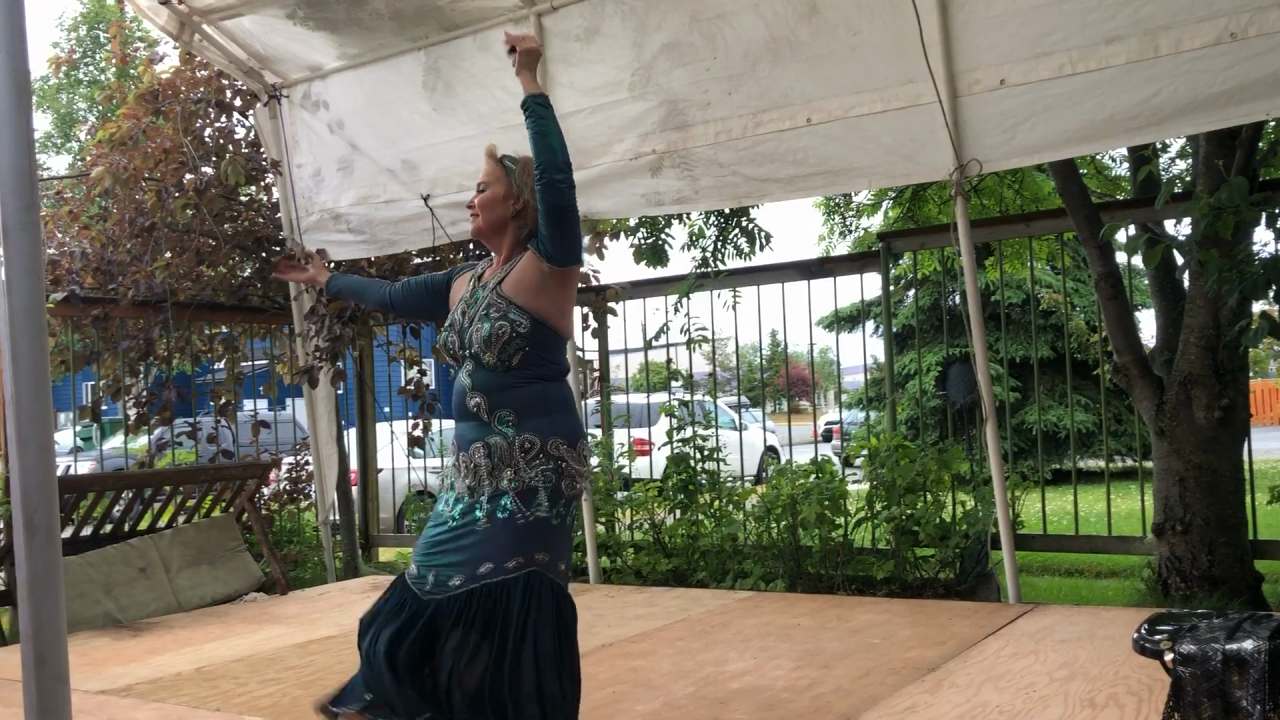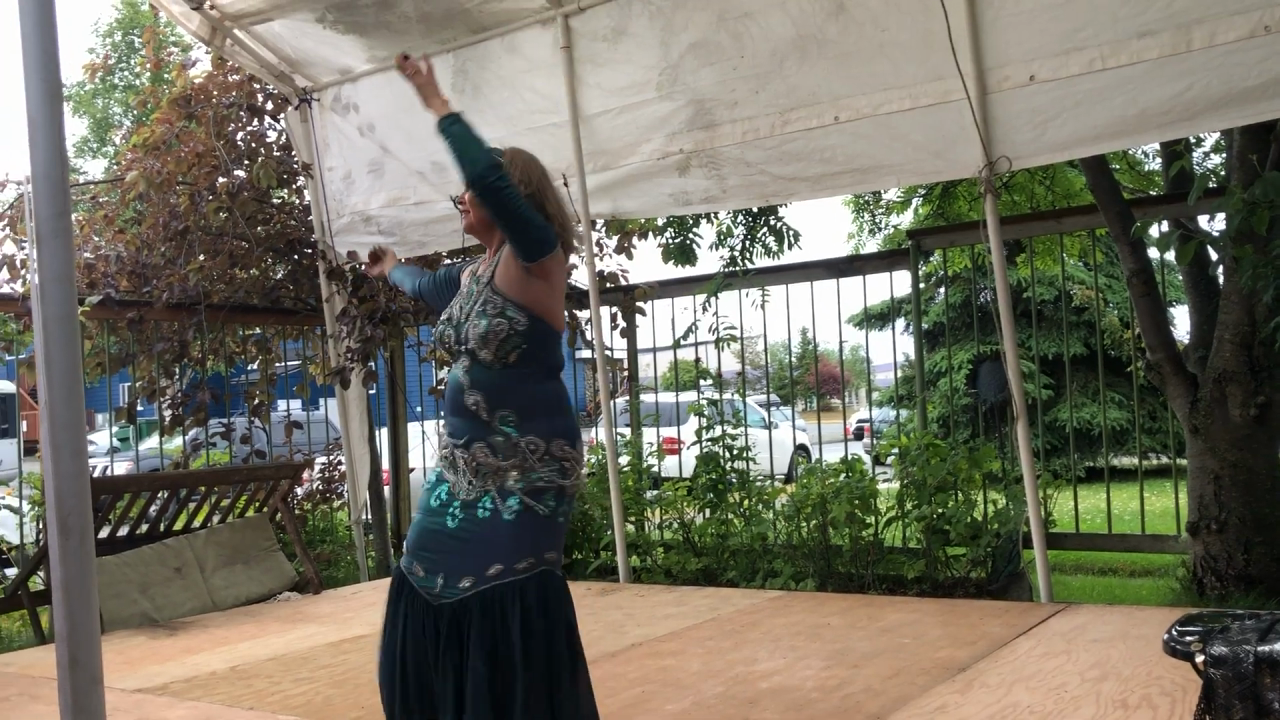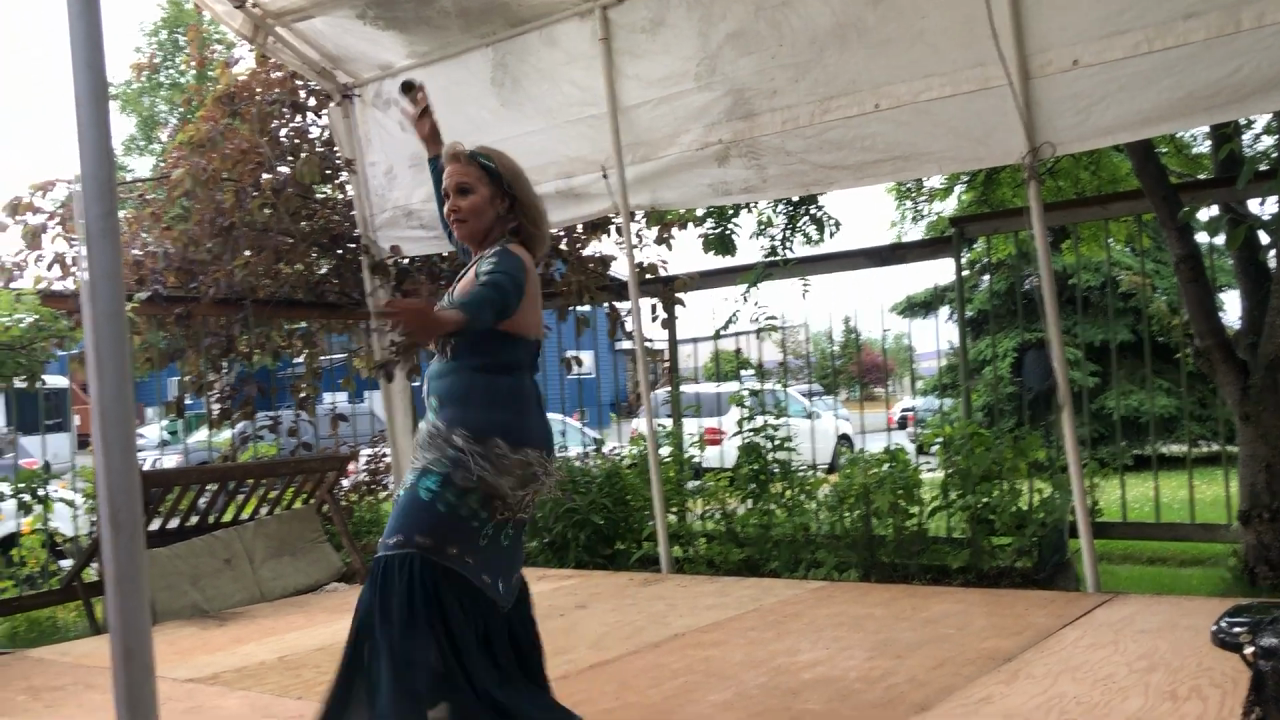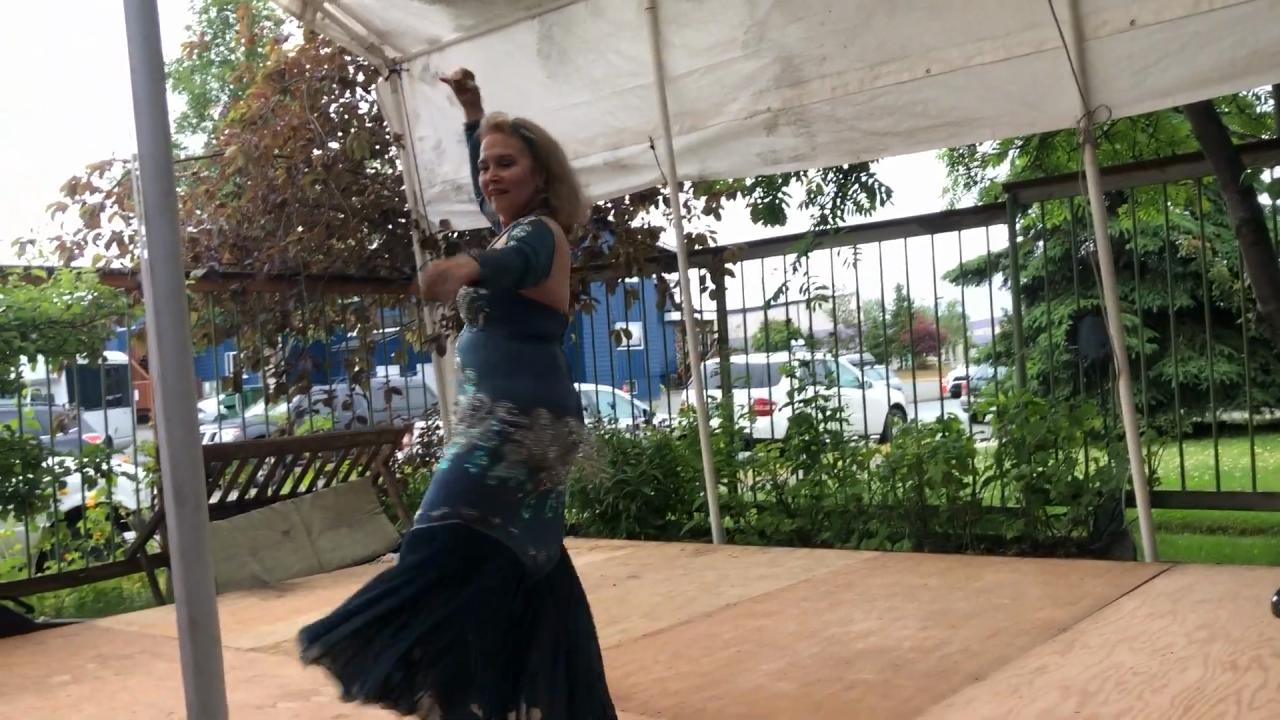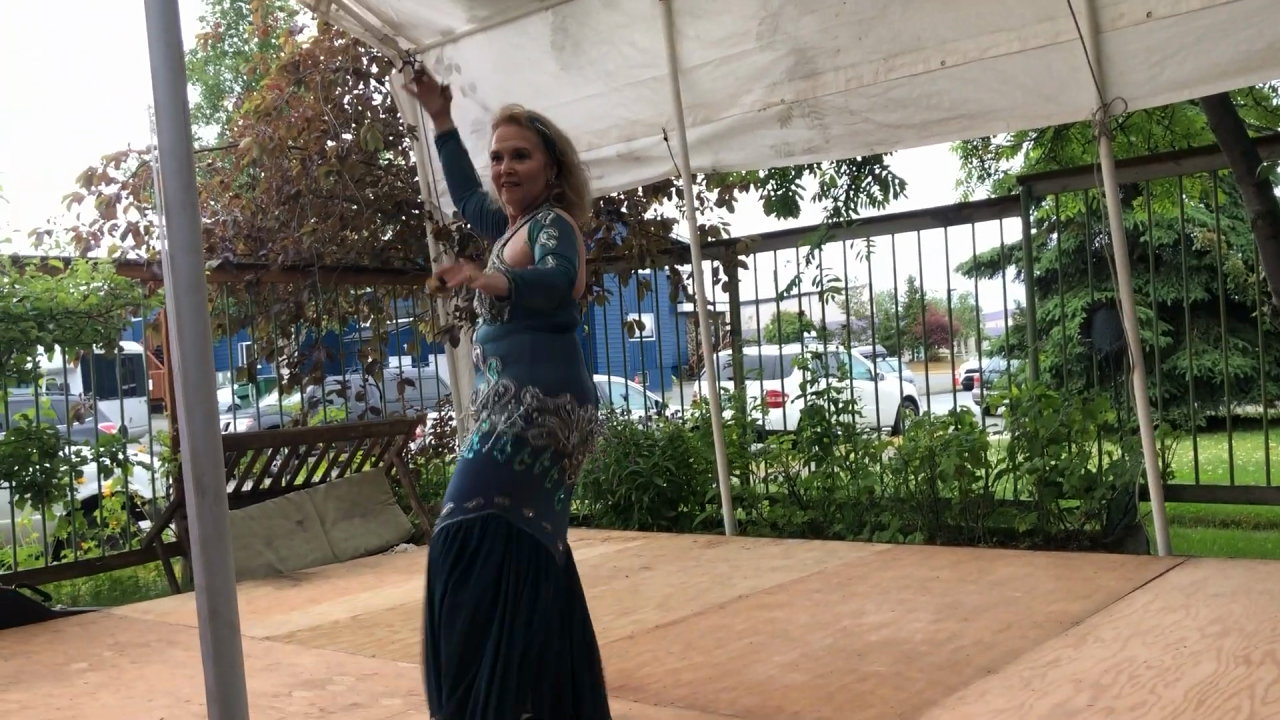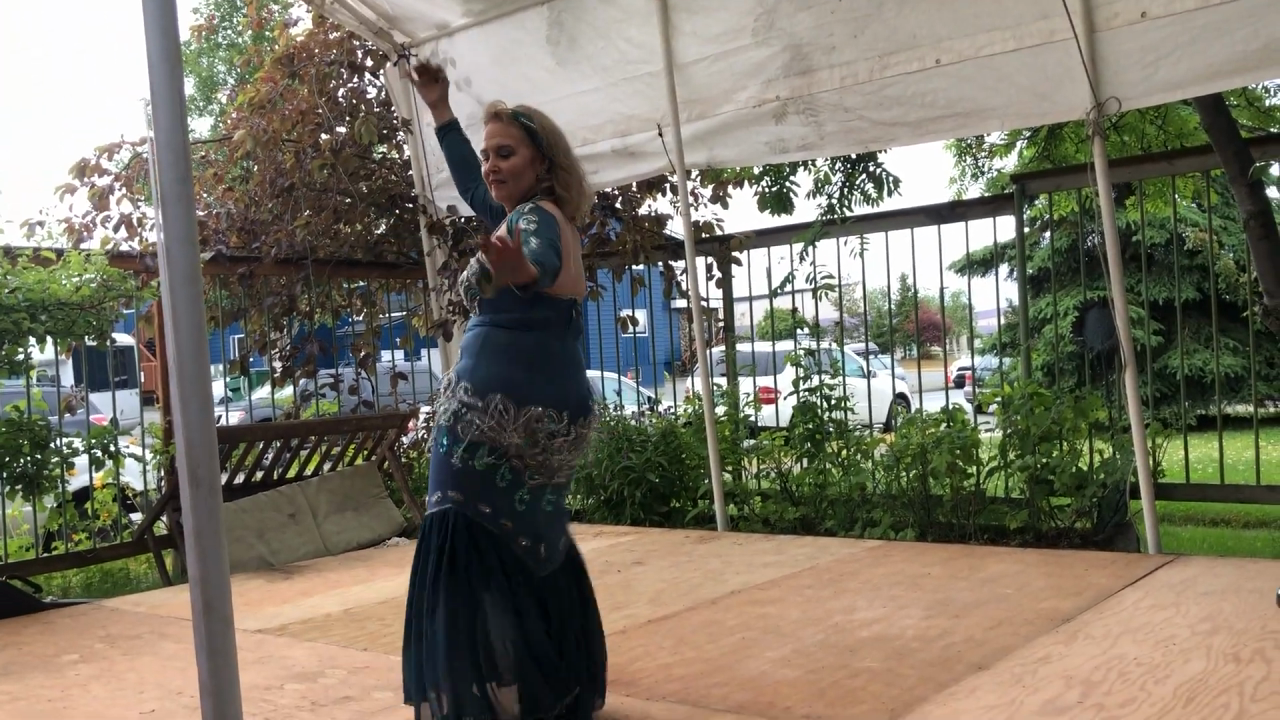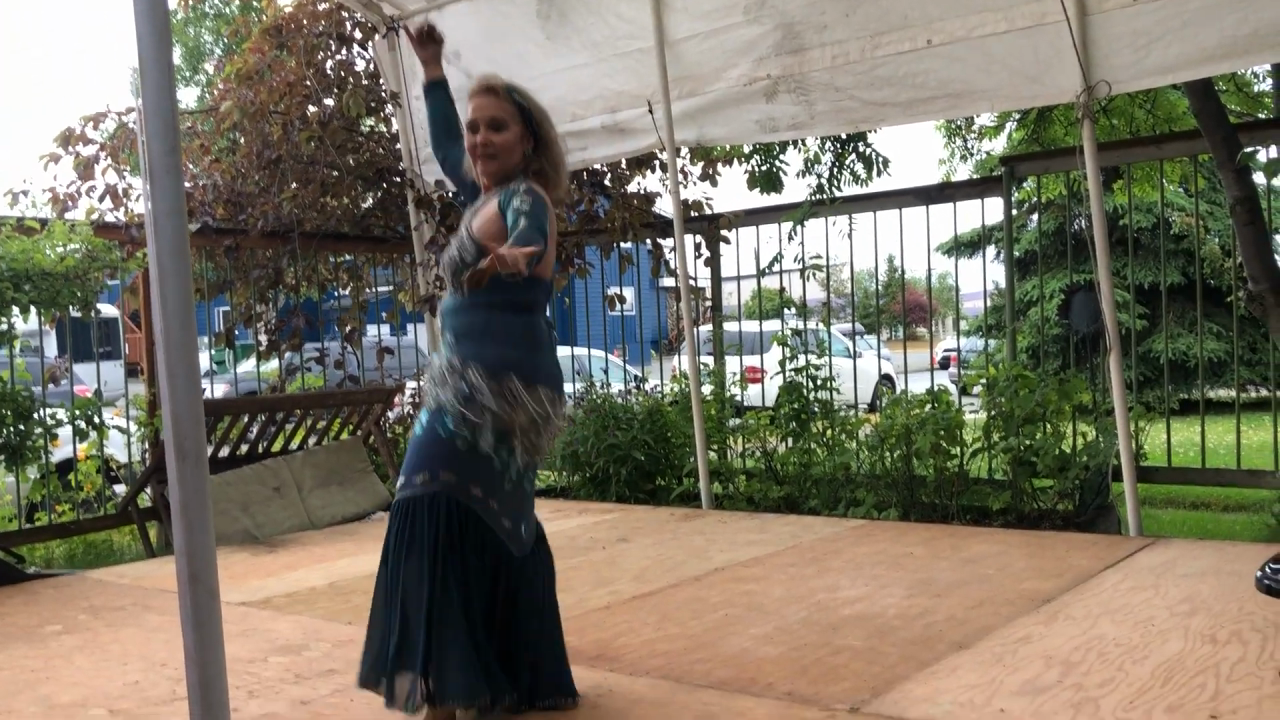
dt=0.5s
person 1, frame 1
left shoulder: (548, 266)
right shoulder: (465, 283)
left elbow: (557, 179)
right elbow: (392, 296)
left wrist: (530, 84)
right wrist: (326, 279)
left hip: (535, 466)
right hip: (478, 469)
left knee: (517, 606)
right knee: (430, 599)
person 1, frame 2
left shoulder: (538, 254)
right shoulder: (475, 272)
left elbow: (485, 177)
right elbow: (430, 288)
left wrist: (439, 104)
right wrist: (392, 269)
left hip: (528, 467)
right hip: (463, 463)
left knee: (521, 607)
right knee: (424, 586)
person 1, frame 3
left shoulder: (507, 264)
right shoulder: (492, 257)
left elbow: (484, 304)
right elbow: (456, 231)
left wrist: (443, 321)
right wrist: (432, 144)
left hip: (474, 448)
right hip: (492, 450)
left knee: (407, 581)
right knee: (485, 589)
person 1, frame 4
left shoulder: (537, 231)
right shoulder: (529, 229)
left elbow: (508, 268)
right elbow: (489, 194)
left wrist: (466, 266)
right wrist: (472, 115)
left hip: (508, 418)
right hip: (528, 418)
left knee: (442, 549)
right knee: (523, 559)
person 1, frame 5
left shoulder: (554, 225)
right shoulder: (514, 224)
left elbow: (554, 282)
right elbow: (465, 196)
left wrist: (494, 280)
right wrist: (439, 118)
left hip: (525, 407)
right hip: (524, 411)
left knee: (475, 547)
right knee: (531, 559)
person 1, frame 6
left shoulder: (535, 218)
right shoulder: (543, 220)
left elbow: (545, 266)
right elbow: (471, 186)
left wrist: (518, 270)
right wrist: (439, 109)
left hip: (495, 407)
right hip: (556, 409)
left knee: (462, 549)
right knee: (533, 549)
person 1, frame 7
left shoulder: (524, 197)
right shoulder: (489, 192)
left elbow: (528, 239)
right elbow: (446, 152)
left wrist: (513, 258)
right wrist: (432, 69)
left hip: (487, 389)
right hip: (512, 390)
left knee: (432, 523)
right knee: (500, 534)
